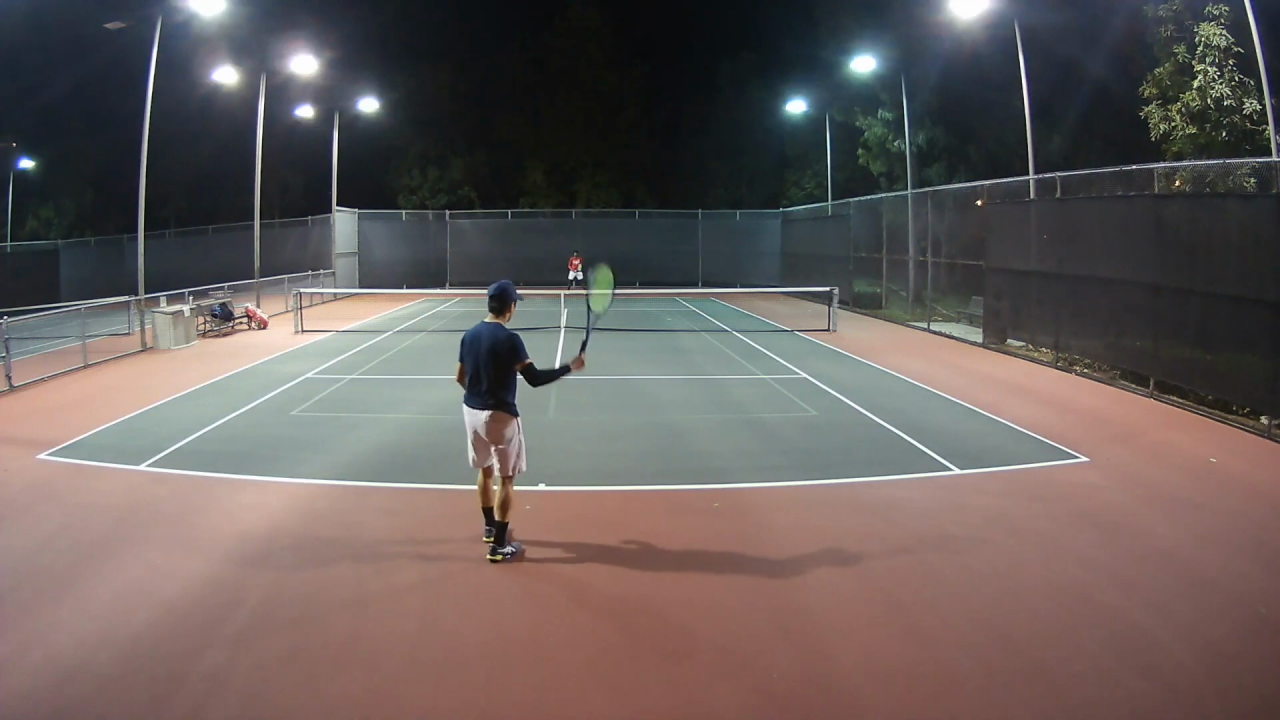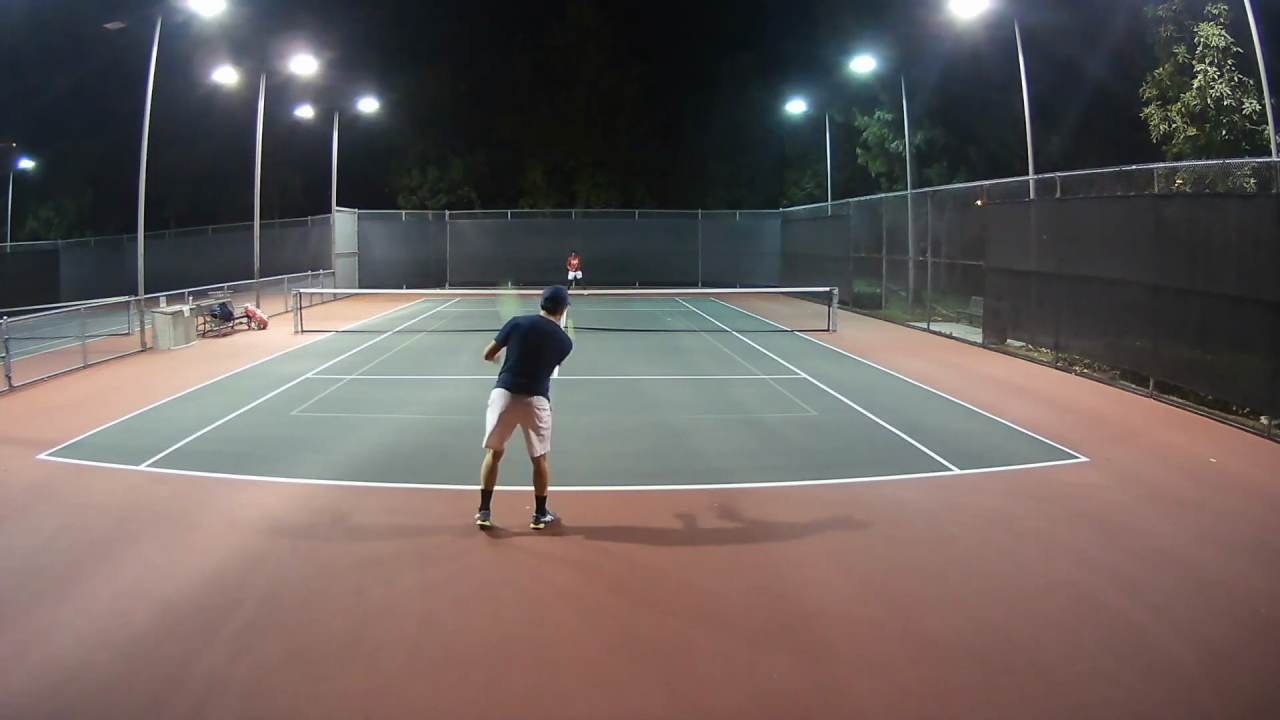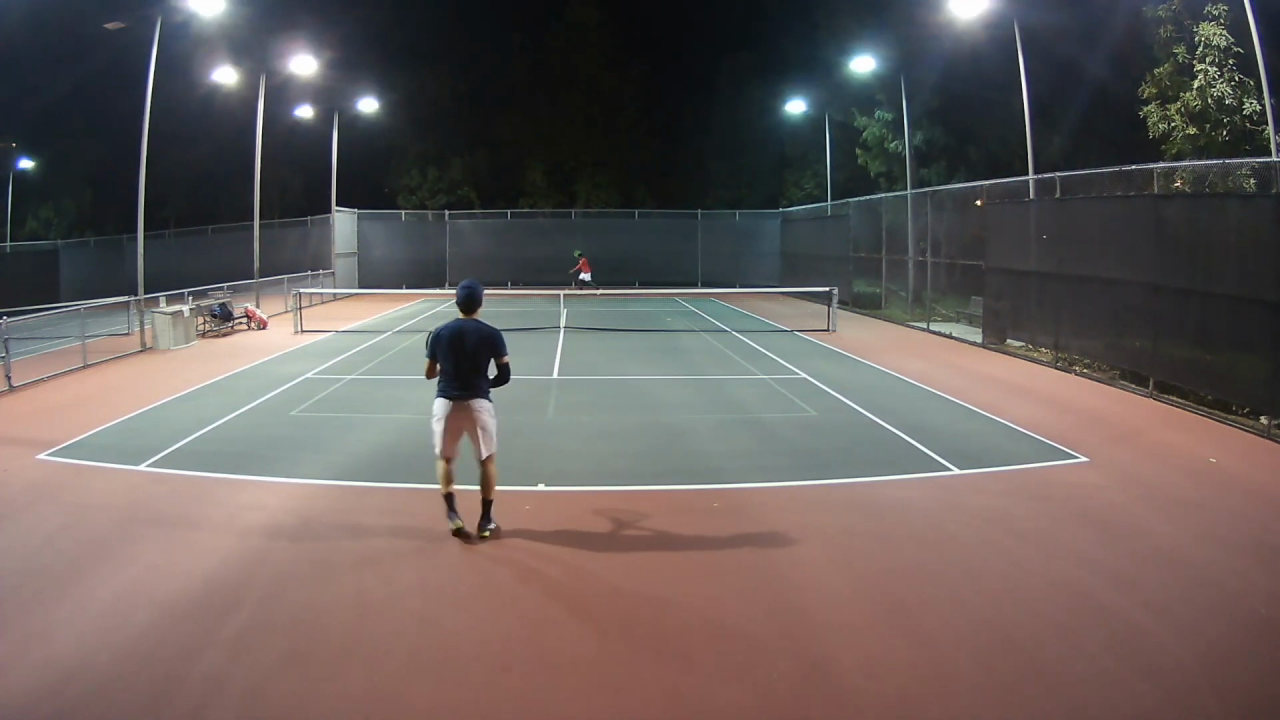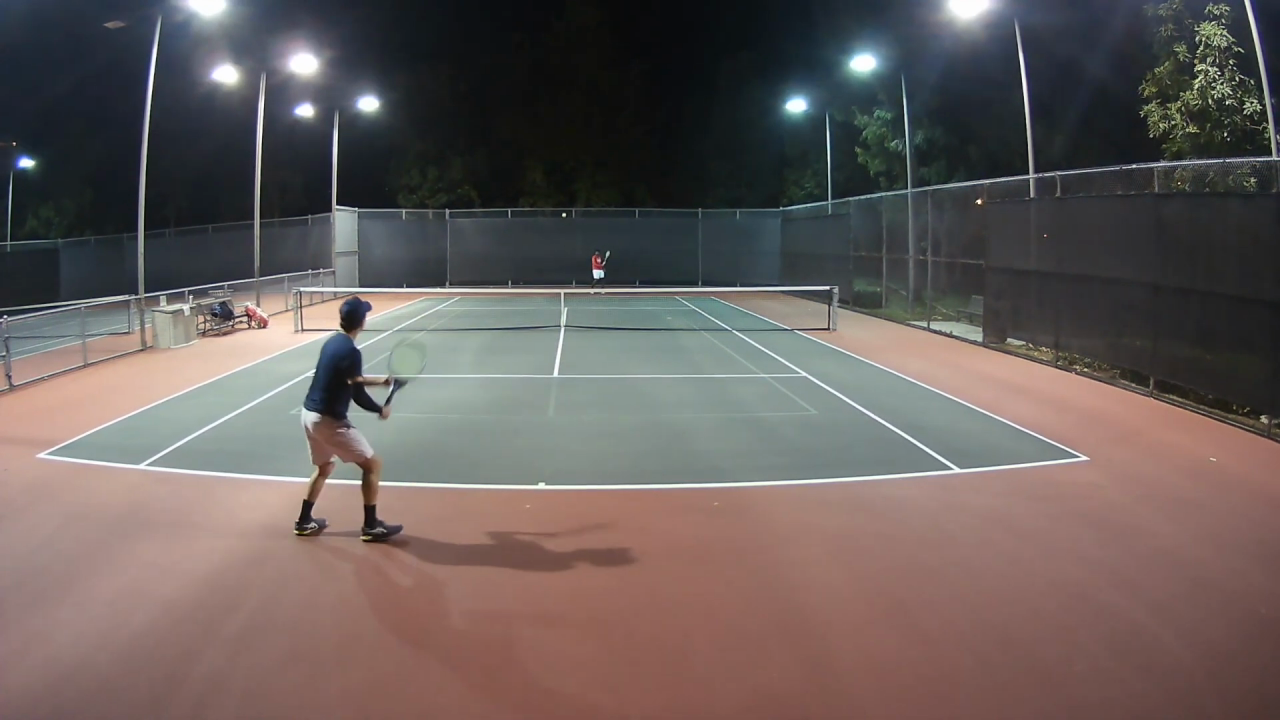
dt=1s
person 1, frame 1
left shoulder: (469, 335)
right shoulder: (509, 339)
left elbow: (461, 378)
right elbow: (534, 378)
right wrist: (569, 367)
left hip: (472, 411)
right hip: (500, 415)
left knee: (485, 471)
right knee: (506, 479)
left ankle: (490, 526)
right ankle: (499, 544)
person 1, frame 2
left shoulder: (518, 323)
right shoulder: (564, 342)
left elbow: (488, 355)
left wrist: (501, 361)
left hip: (503, 395)
right hip: (535, 400)
left knee: (494, 453)
right knee: (540, 458)
left ankle: (484, 511)
right ankle: (540, 514)
person 1, frame 3
left shoulder: (440, 333)
right shoulder: (492, 334)
left elbow: (430, 374)
right elbow: (505, 376)
left hip: (446, 402)
right hip: (478, 403)
left knee: (444, 459)
right knee: (487, 460)
left ankle: (452, 513)
right ankle: (486, 520)
person 1, frame 4
left shoulder: (332, 342)
right shoulder: (350, 352)
right elbow: (357, 395)
left wrist: (380, 381)
right wrist: (380, 410)
left hip: (310, 414)
right hip: (329, 420)
left knee: (323, 467)
right knee: (371, 465)
left ankle: (304, 521)
right ankle: (371, 526)
